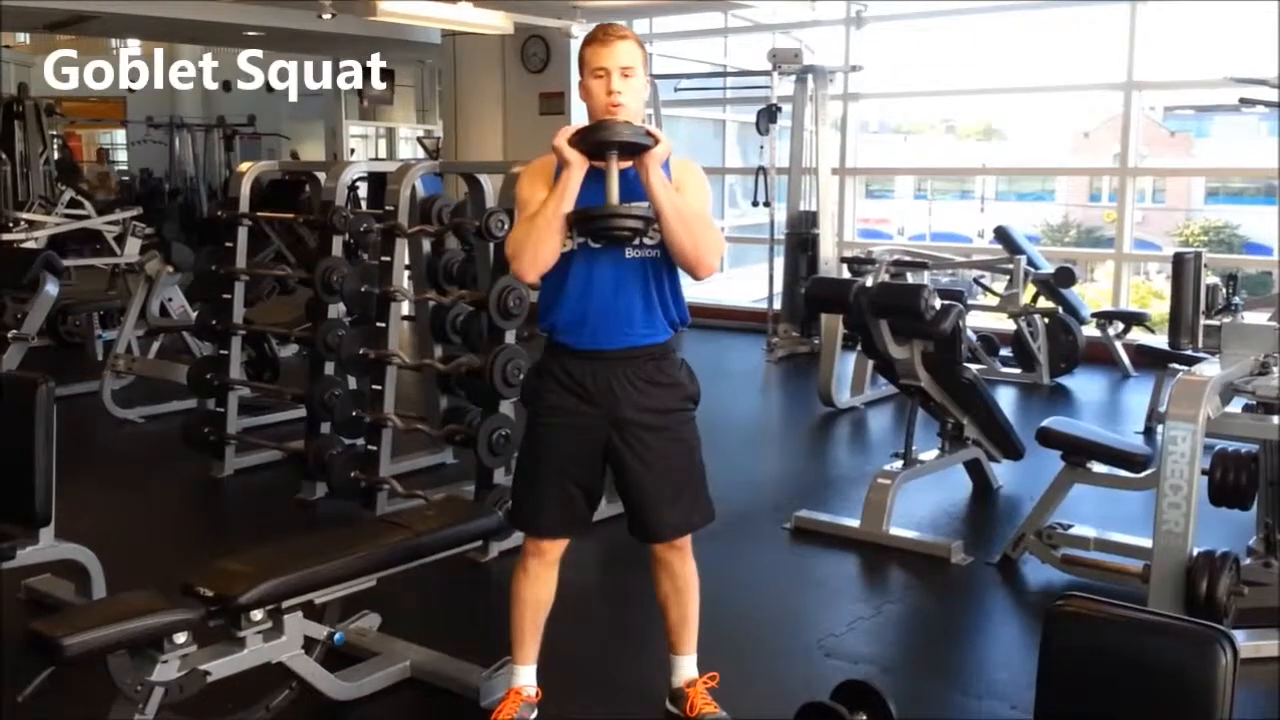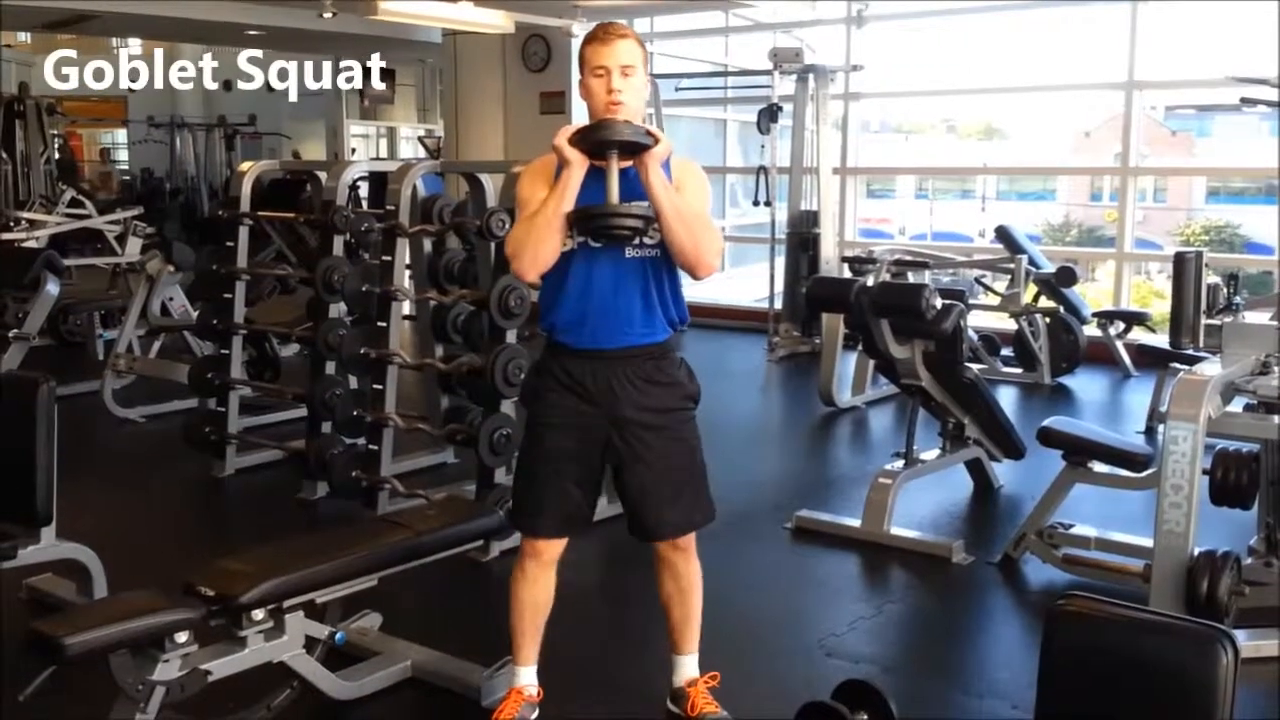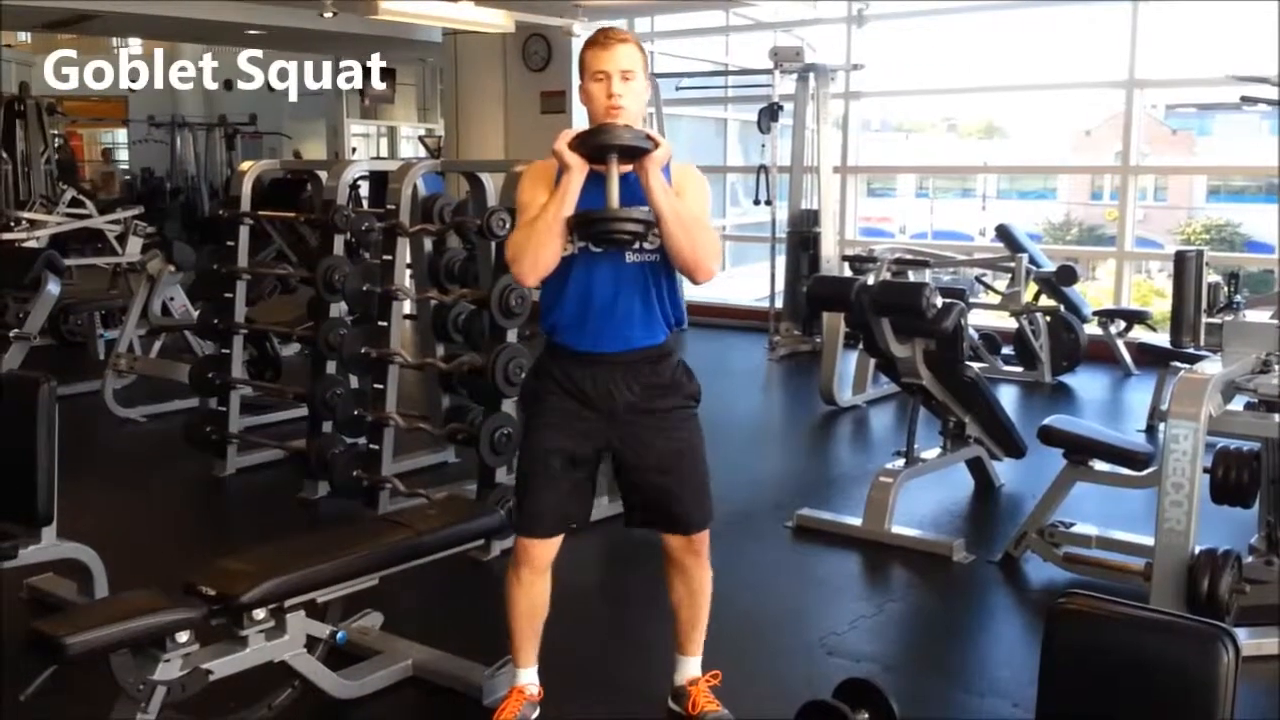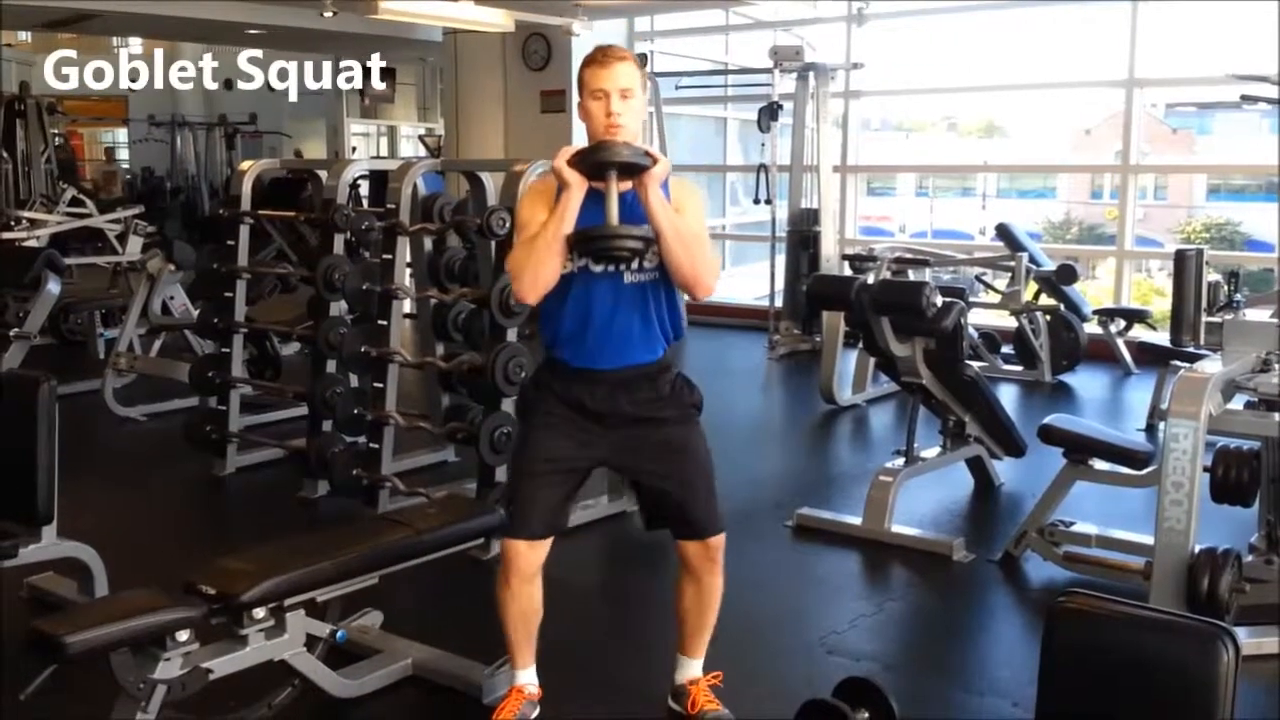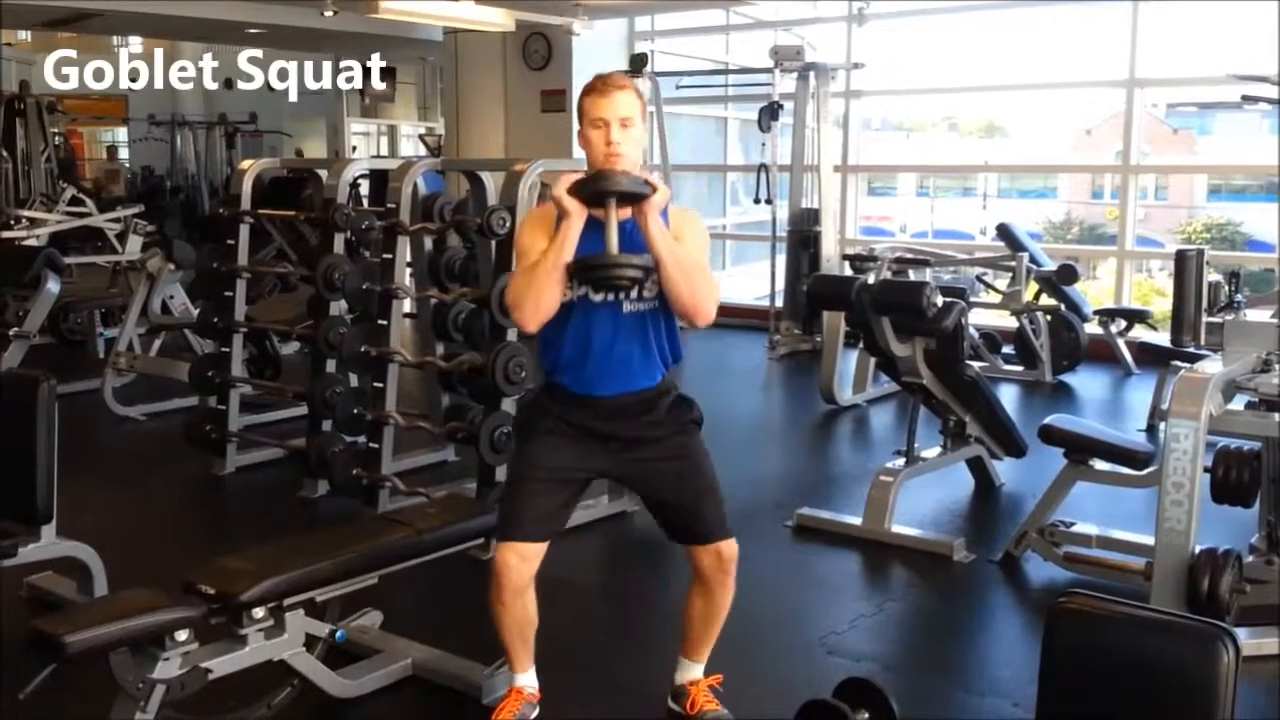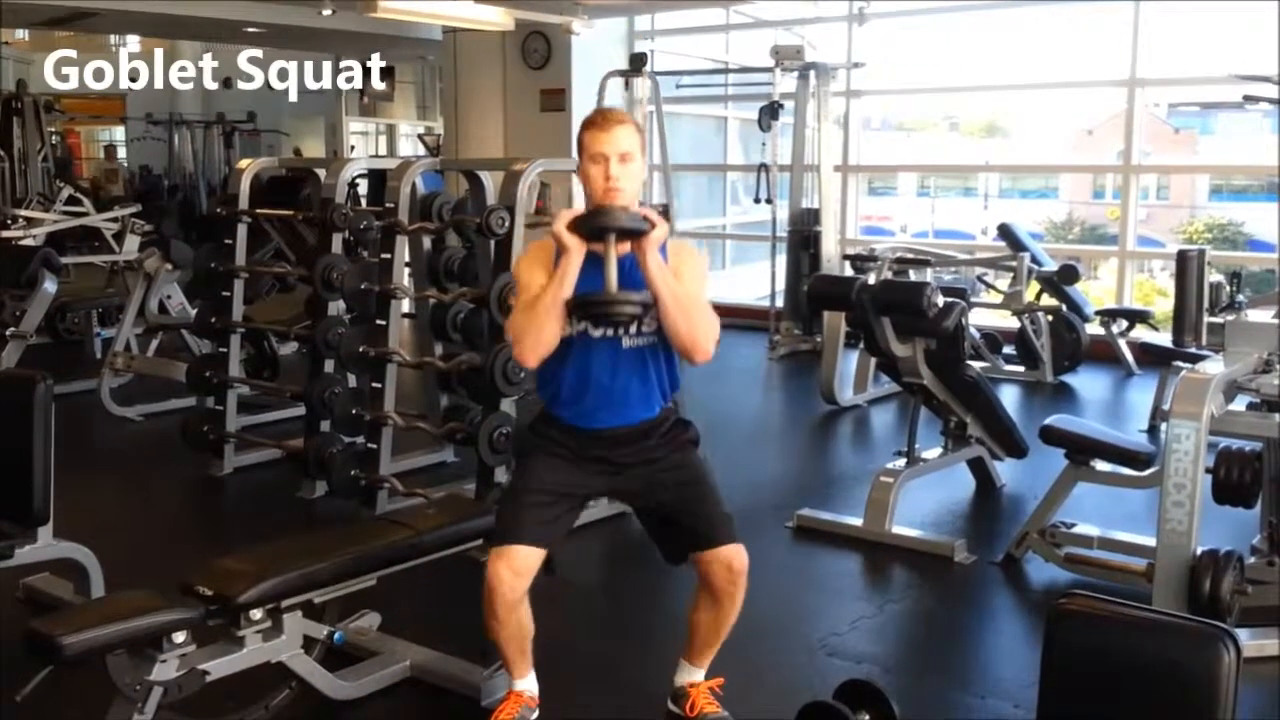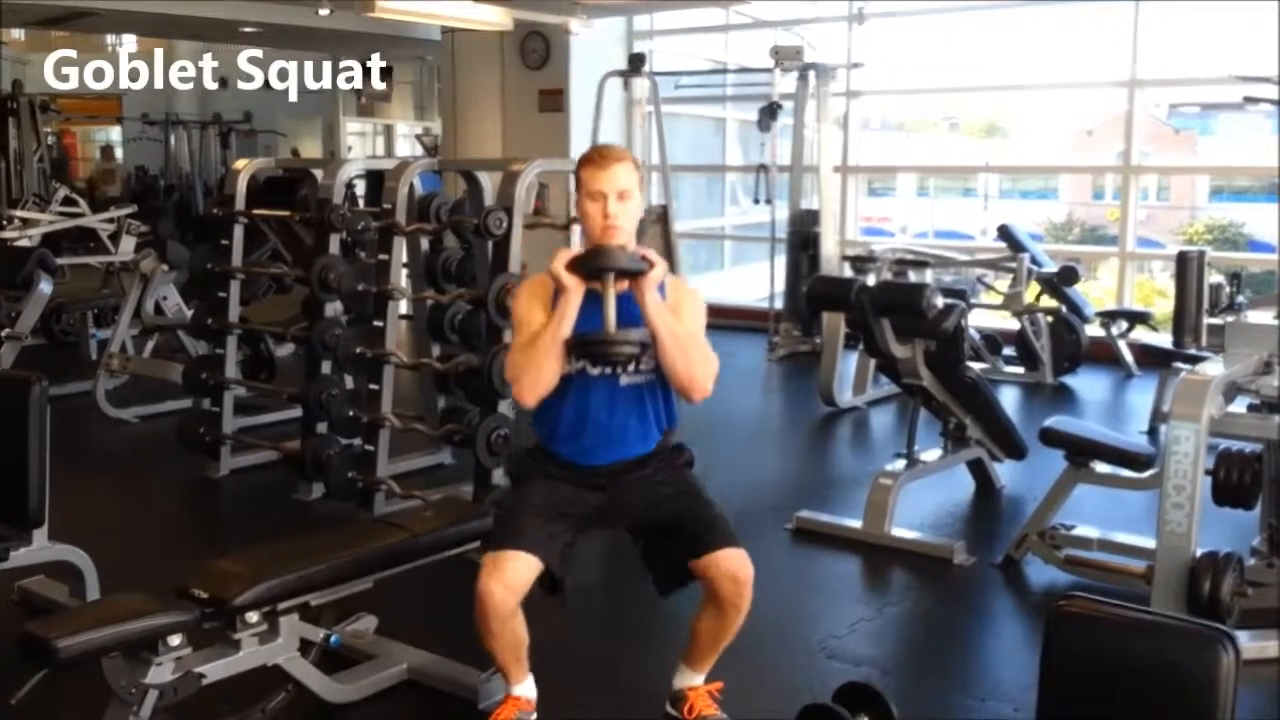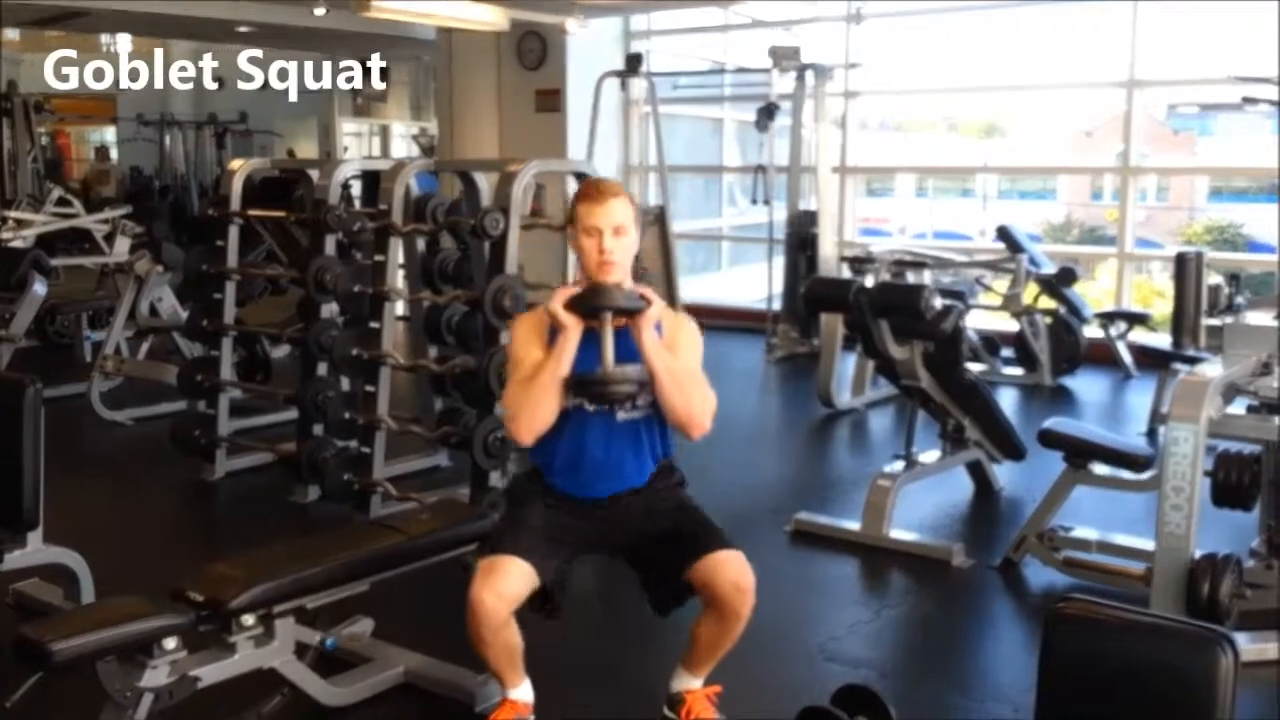
dt=0.1s
person 1, frame 1
left shoulder: (680, 171)
right shoulder: (545, 171)
left elbow: (704, 262)
right elbow: (525, 266)
left wrist: (651, 174)
right wrist: (575, 173)
left hip: (651, 377)
right hip: (568, 377)
left knee: (672, 543)
right knee: (542, 546)
person 1, frame 2
left shoulder: (680, 170)
right shoulder: (546, 170)
left elbow: (704, 261)
right elbow: (526, 265)
left wrist: (651, 173)
right wrist: (575, 171)
left hip: (651, 375)
right hip: (568, 376)
left knee: (676, 543)
right knee: (539, 546)
person 1, frame 3
left shoulder: (679, 175)
right shoulder: (546, 175)
left elbow: (703, 267)
right elbow: (526, 270)
left wrist: (651, 177)
right wrist: (574, 176)
left hip: (652, 379)
right hip: (568, 380)
left knee: (687, 541)
right knee: (533, 547)
person 1, frame 4
left shoulder: (677, 191)
right shoulder: (546, 192)
left elbow: (702, 284)
right elbow: (527, 288)
left wrist: (650, 194)
right wrist: (574, 193)
left hip: (652, 391)
right hip: (566, 393)
left knee: (704, 546)
right knee: (521, 553)
person 1, frame 5
left shoulder: (678, 220)
right shoulder: (545, 219)
left elbow: (701, 311)
right elbow: (528, 316)
left wrist: (651, 222)
right wrist: (573, 220)
left hip: (654, 412)
right hip: (564, 415)
left knee: (719, 555)
right knee: (511, 563)
person 1, frame 6
left shoulder: (677, 254)
right shoulder: (544, 254)
left elbow: (700, 347)
right elbow: (528, 351)
left wrist: (649, 258)
right wrist: (573, 257)
left hip: (652, 436)
right hip: (565, 439)
left knee: (728, 564)
right knee: (505, 575)
person 1, frame 7
left shoulder: (675, 290)
right shoulder: (541, 290)
left elbow: (698, 386)
right elbow: (526, 391)
left wrist: (649, 296)
right wrist: (572, 296)
left hip: (650, 467)
right hip: (560, 469)
left knee: (734, 577)
right knee: (495, 589)
person 1, frame 8
left shoulder: (673, 325)
right shoulder: (537, 325)
left elbow: (696, 422)
right elbow: (524, 428)
left wrist: (645, 335)
right wrist: (570, 336)
left hip: (645, 493)
right hip: (557, 497)
left knee: (735, 584)
right knee: (488, 598)
